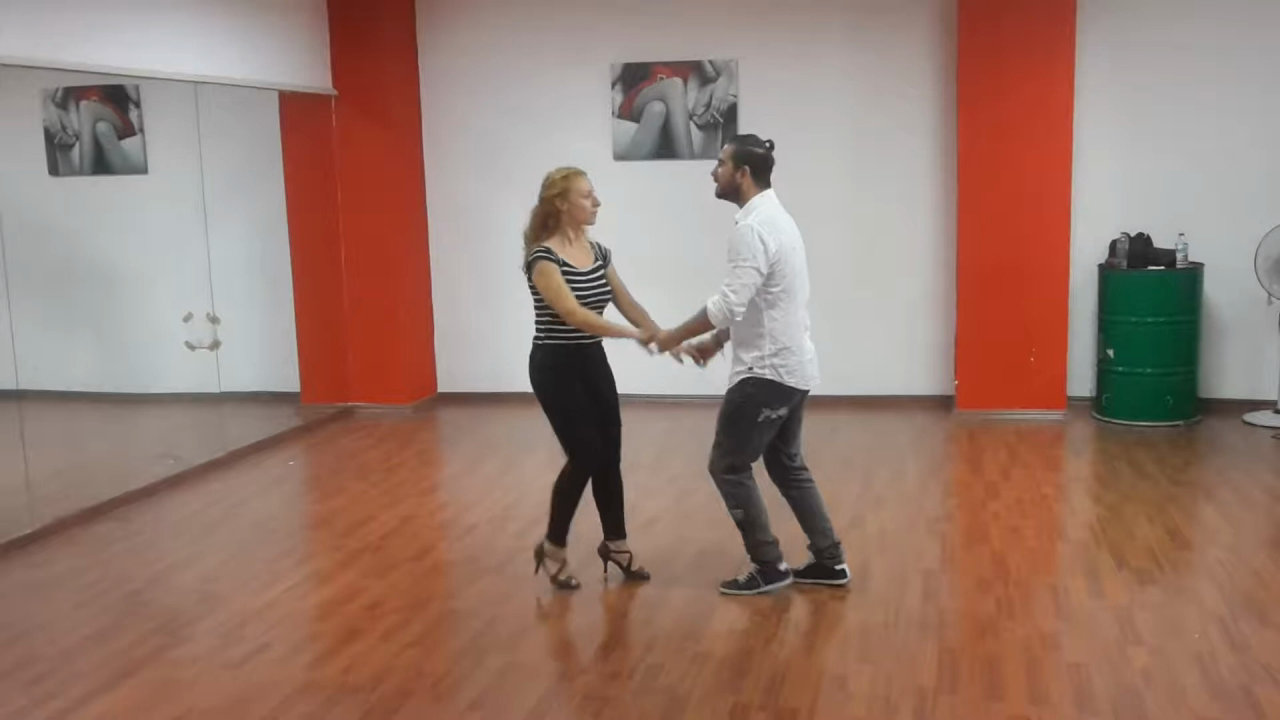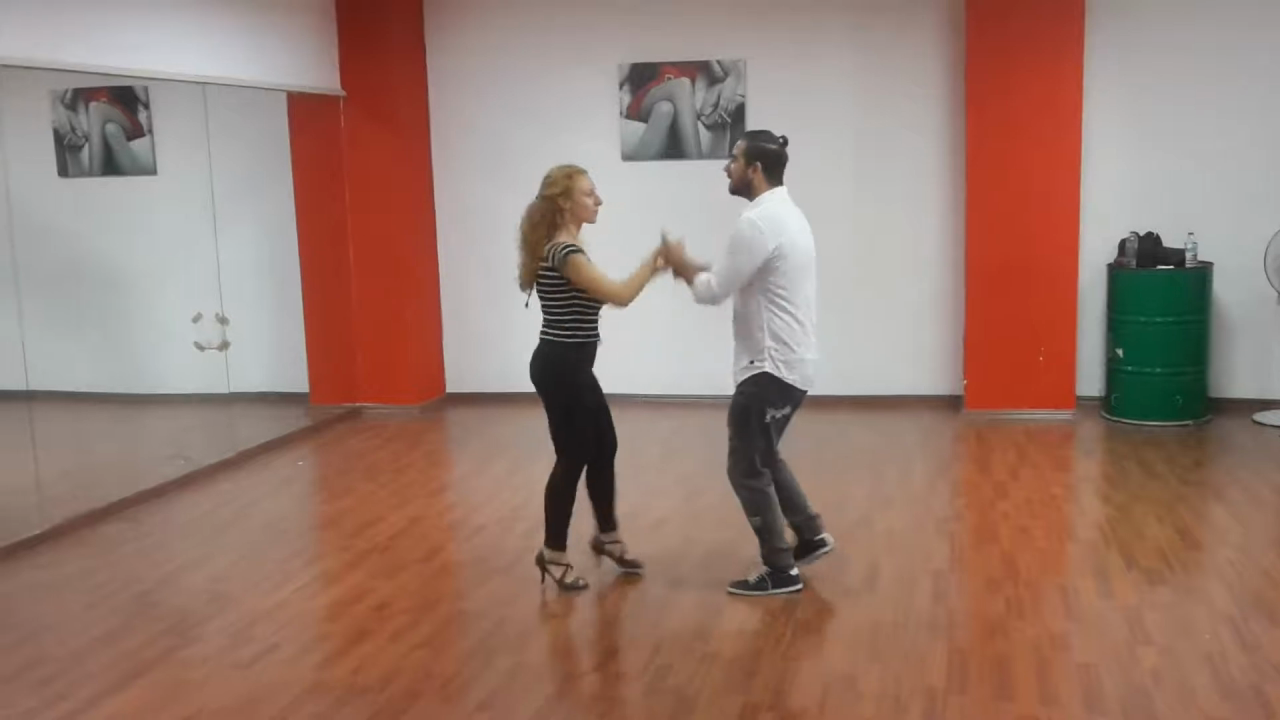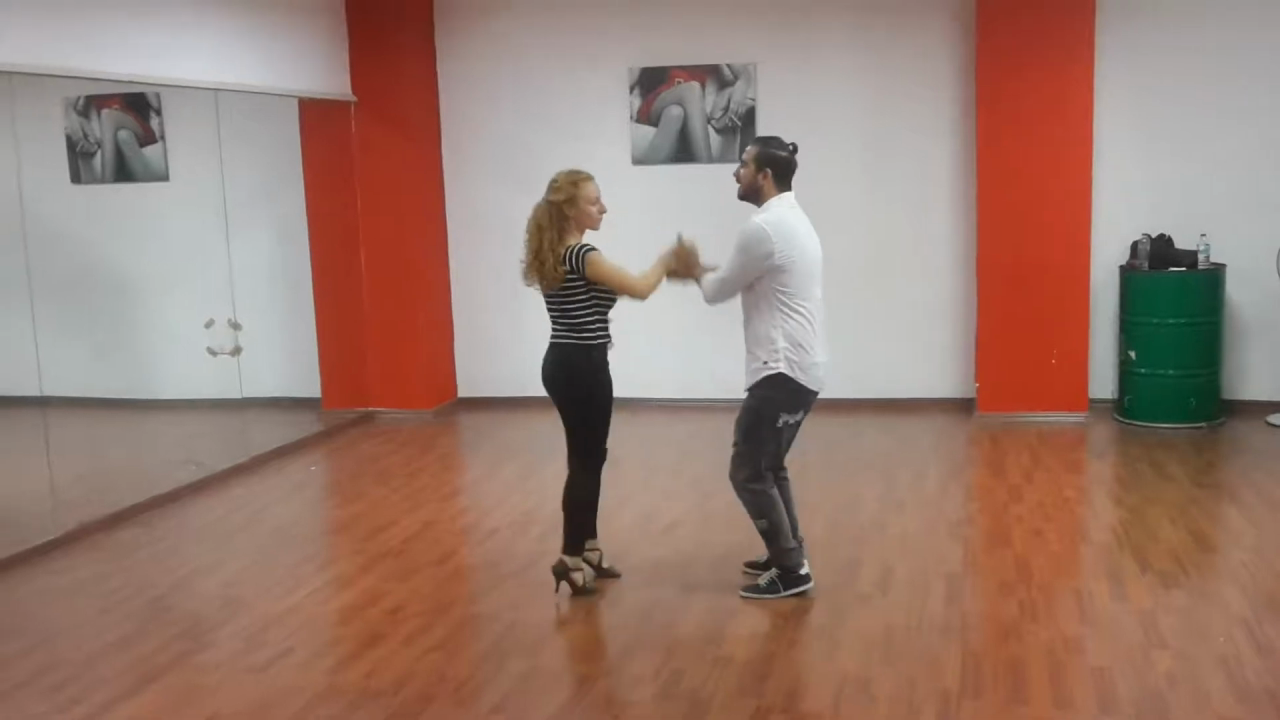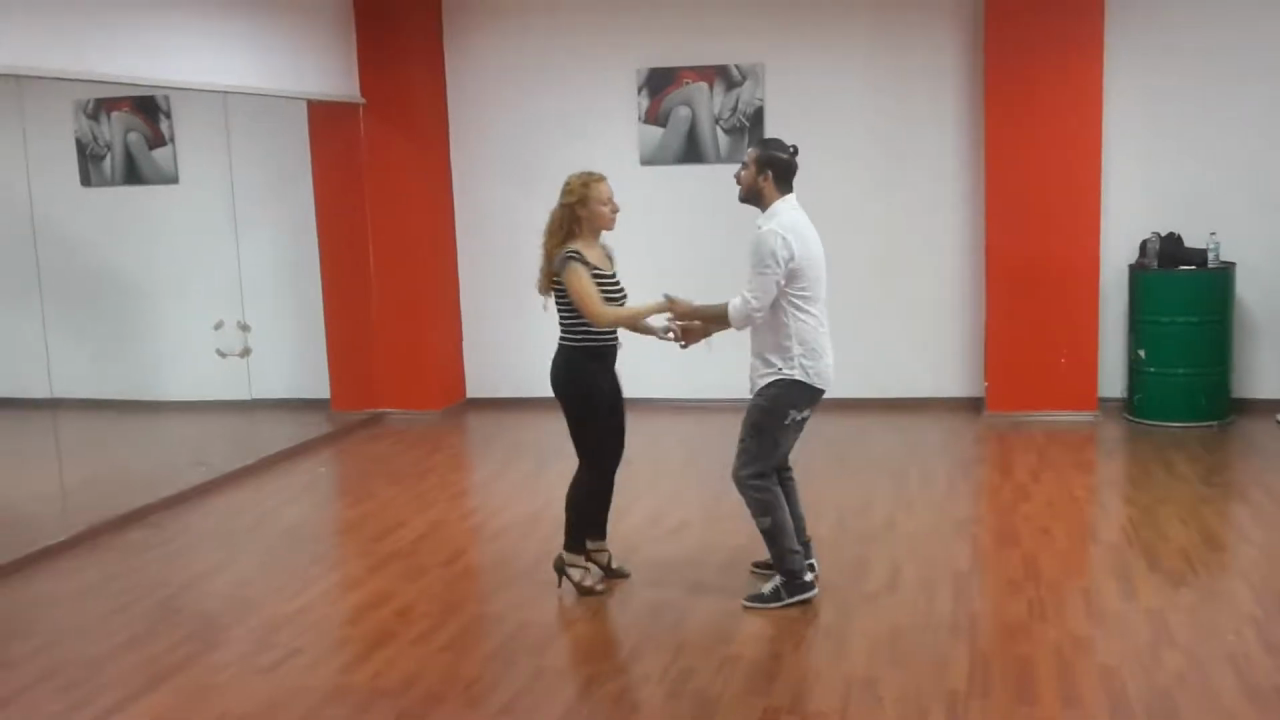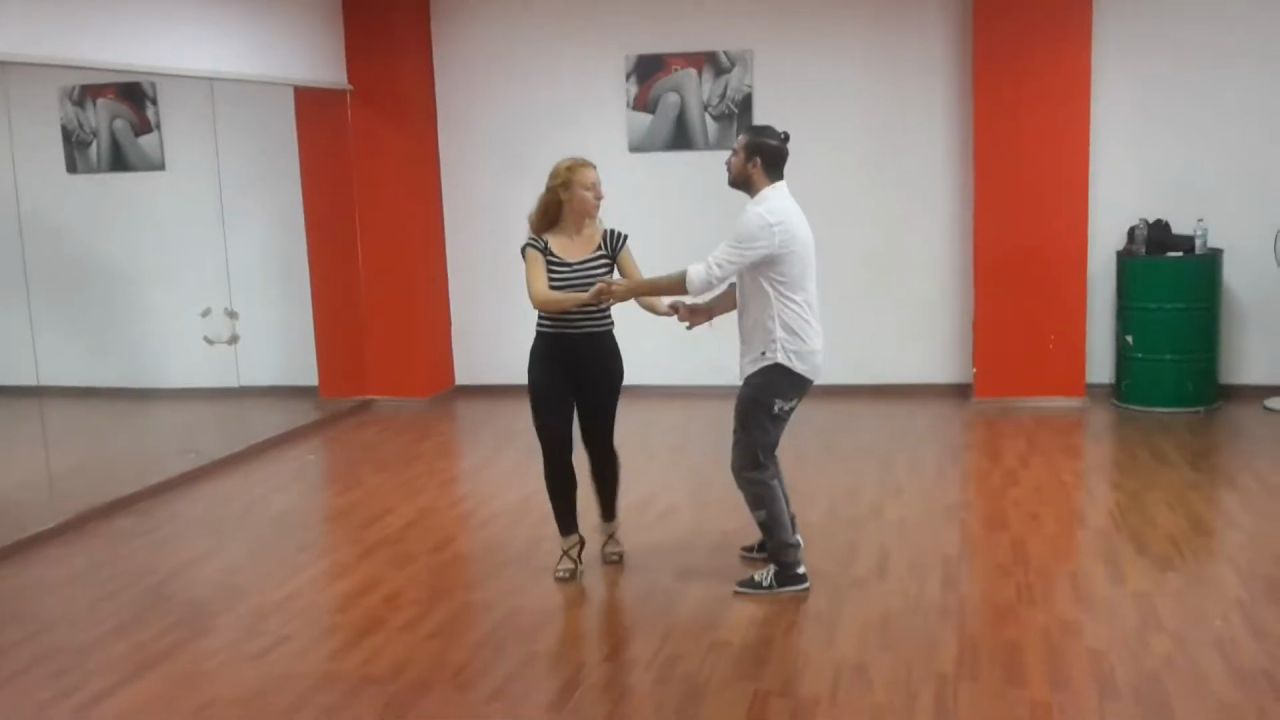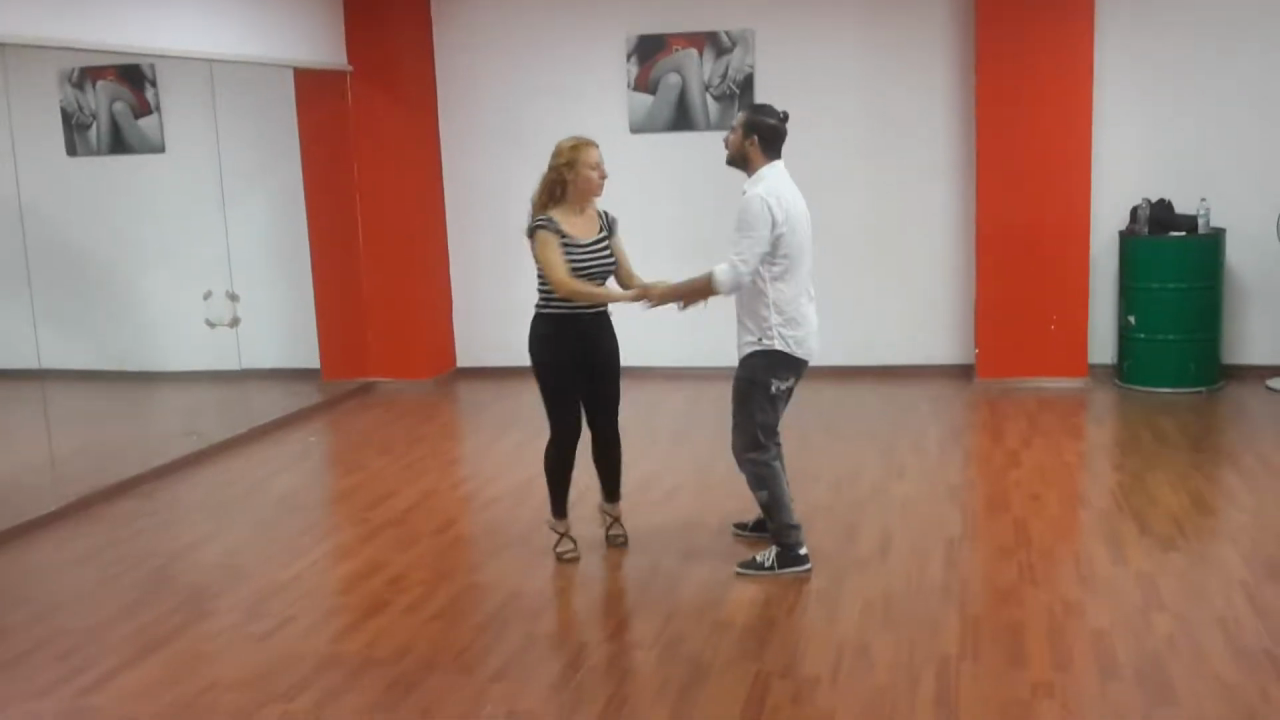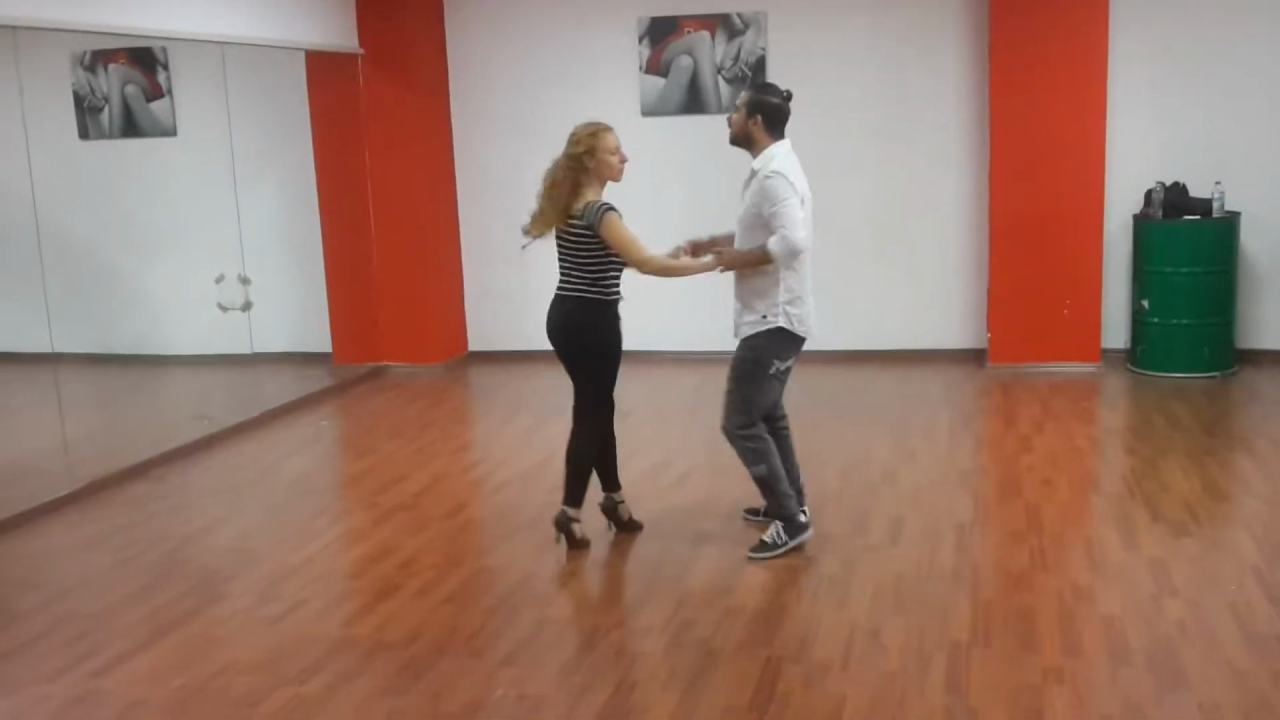
dt=0.2s
person 1, frame 1
left shoulder: (753, 227)
right shoulder: (774, 217)
left elbow: (730, 304)
left wrist: (675, 337)
right wrist: (716, 342)
left hip: (768, 372)
right hip: (791, 367)
left knee: (729, 466)
right knee: (787, 466)
left ankle: (769, 566)
right ankle: (830, 561)
person 1, frame 2
left shoulder: (757, 222)
right shoulder: (788, 215)
left elbow: (713, 291)
left wrist: (683, 266)
right wrist: (696, 266)
left hip: (771, 367)
right hip: (794, 363)
left knee: (747, 470)
right knee: (763, 457)
left ankle: (780, 571)
right ankle: (809, 534)
person 1, frame 3
left shoulder: (764, 228)
right shoulder: (792, 219)
left elbow: (717, 291)
left wrist: (692, 267)
right wrist: (698, 268)
left hip: (782, 371)
right hip: (799, 367)
left knee: (749, 473)
right knee: (768, 466)
left ankle: (790, 571)
right ankle: (786, 555)
person 1, frame 4
left shoulder: (774, 232)
right shoulder: (791, 222)
left elbow: (749, 310)
left wrist: (694, 312)
right wrist: (707, 326)
left hip: (791, 373)
right hip: (796, 368)
left knee: (753, 473)
right knee: (773, 466)
left ankle: (795, 576)
right ankle: (798, 555)
person 1, frame 5
left shoulder: (764, 217)
right shoulder: (777, 209)
left elbow: (707, 274)
left wrist: (636, 287)
right wrist: (706, 311)
left hip: (781, 360)
right hip: (789, 355)
left knee: (751, 464)
right knee: (760, 454)
left ankle: (788, 568)
right ankle: (782, 536)
person 1, frame 6
left shoulder: (761, 197)
right shoulder: (779, 189)
left elbow: (736, 273)
left wrist: (675, 290)
right wrist: (701, 289)
left hip: (774, 341)
right hip: (786, 336)
left knee: (752, 446)
right knee: (761, 436)
left ankle: (791, 549)
right ankle: (776, 519)
person 1, frame 7
left shoulder: (774, 174)
right shoulder: (773, 168)
left elbow: (792, 241)
left wrist: (736, 260)
right wrist: (713, 243)
left hip: (773, 321)
right hip: (771, 316)
left knee: (741, 423)
right knee: (767, 416)
left ankle: (791, 521)
right ankle: (789, 502)
person 2, frame 1
left shoulder: (597, 252)
right shoulder: (543, 256)
left elbow: (626, 303)
right elbow: (574, 315)
right wrist: (634, 334)
left hip: (590, 362)
right hip: (554, 365)
left knee: (608, 455)
right knee: (583, 457)
left ankle: (615, 544)
right ankle: (552, 548)
person 2, frame 2
left shoulder: (570, 249)
right shoulder: (564, 252)
left elbow: (605, 293)
right elbow: (619, 295)
left wrist: (648, 268)
right wrist: (650, 264)
left hip: (575, 363)
right hip: (561, 366)
left knee: (604, 449)
right knee: (573, 457)
left ankle: (607, 536)
right ankle: (553, 554)
person 2, frame 3
left shoulder: (562, 253)
right shoulder: (580, 254)
left elbow: (611, 289)
right elbow: (640, 288)
left wrist: (661, 266)
right wrist: (665, 259)
left hip: (570, 364)
right hip: (579, 367)
left knee: (591, 458)
right knee: (585, 462)
left ankle: (585, 549)
right ankle: (570, 559)
person 2, frame 4
left shoulder: (602, 253)
right shoulder: (570, 259)
left elbow: (616, 313)
right elbow: (599, 316)
left wrist: (659, 329)
right wrist: (657, 306)
left hip: (596, 368)
right hip: (580, 370)
left knee: (607, 458)
right knee: (595, 461)
left ankle: (595, 548)
right ankle: (572, 556)
person 2, frame 5
left shoulder: (612, 239)
right shoulder: (538, 244)
right elbow: (541, 298)
left wrist: (668, 308)
right wrist: (585, 297)
left hip: (599, 352)
right hip: (551, 356)
left knee: (600, 445)
right knee: (556, 450)
left ankle: (609, 527)
right ankle: (569, 540)
person 2, frame 6
left shoulder: (605, 222)
right shoulder: (545, 225)
left elbow: (627, 276)
right elbow: (564, 285)
right wrist: (619, 296)
left hip: (597, 334)
right hip: (554, 336)
left knee: (605, 425)
right knee: (565, 431)
left ankle: (612, 508)
right ankle: (560, 524)
person 2, frame 7
left shoulder: (574, 207)
right shoulder: (598, 211)
right elbow: (643, 263)
left wrist: (669, 256)
right wrist: (702, 265)
left hip: (568, 317)
right hip: (591, 322)
left knee: (597, 410)
right knee: (592, 415)
left ankle: (613, 499)
right ankle: (570, 511)
